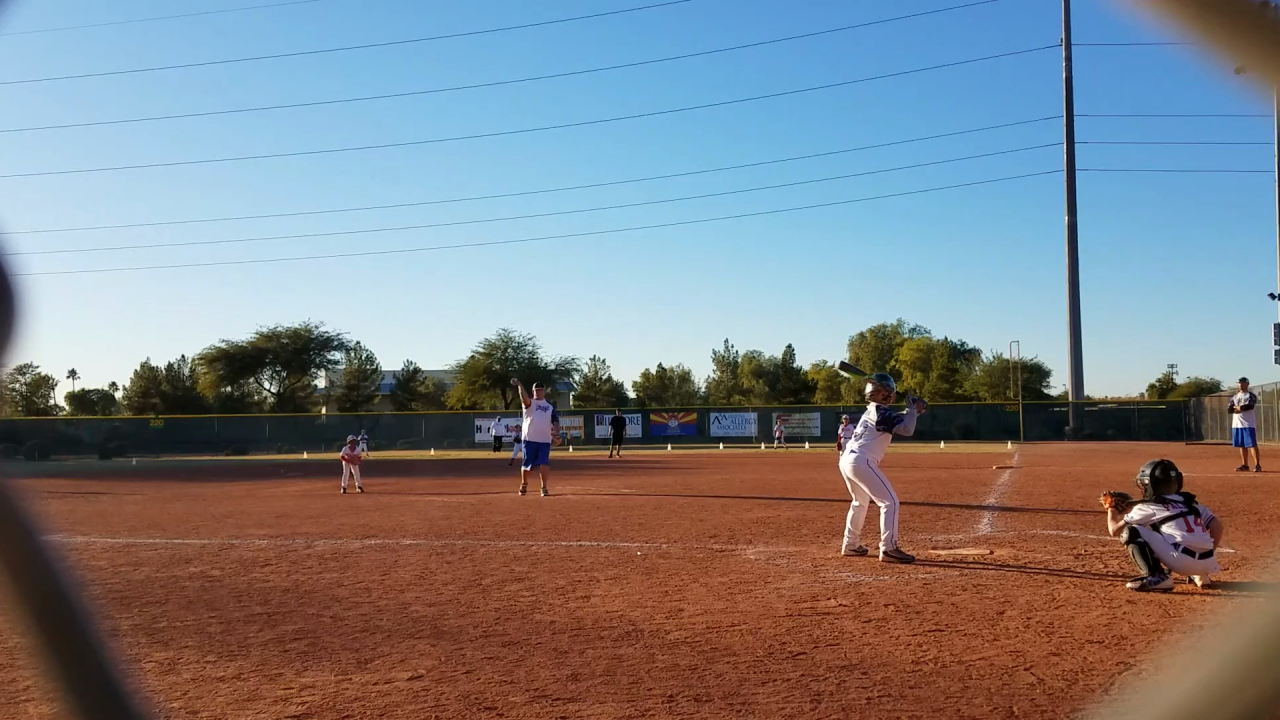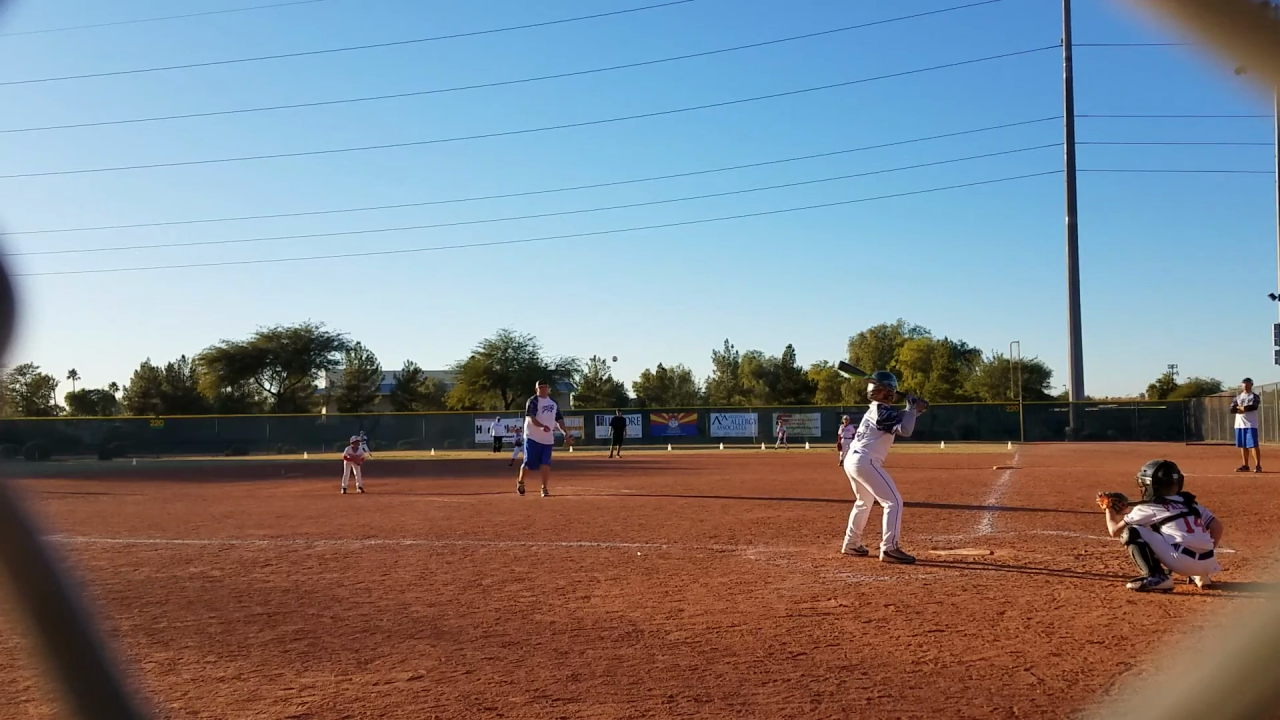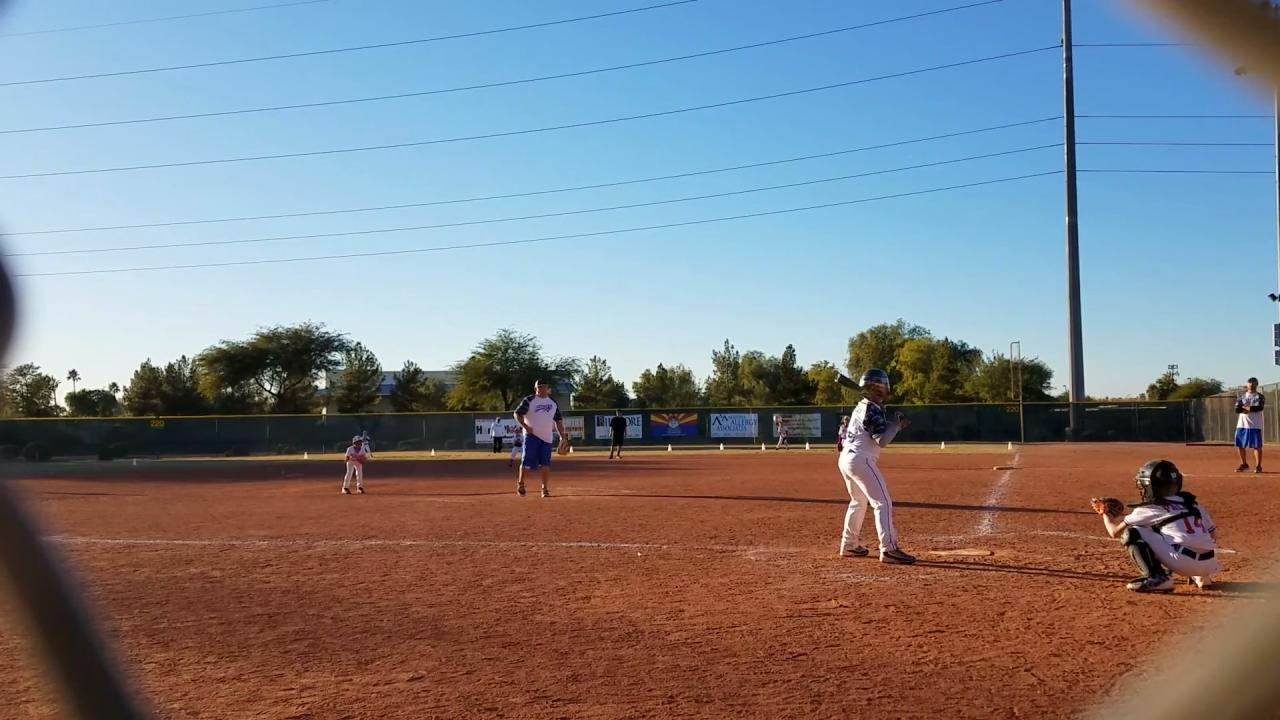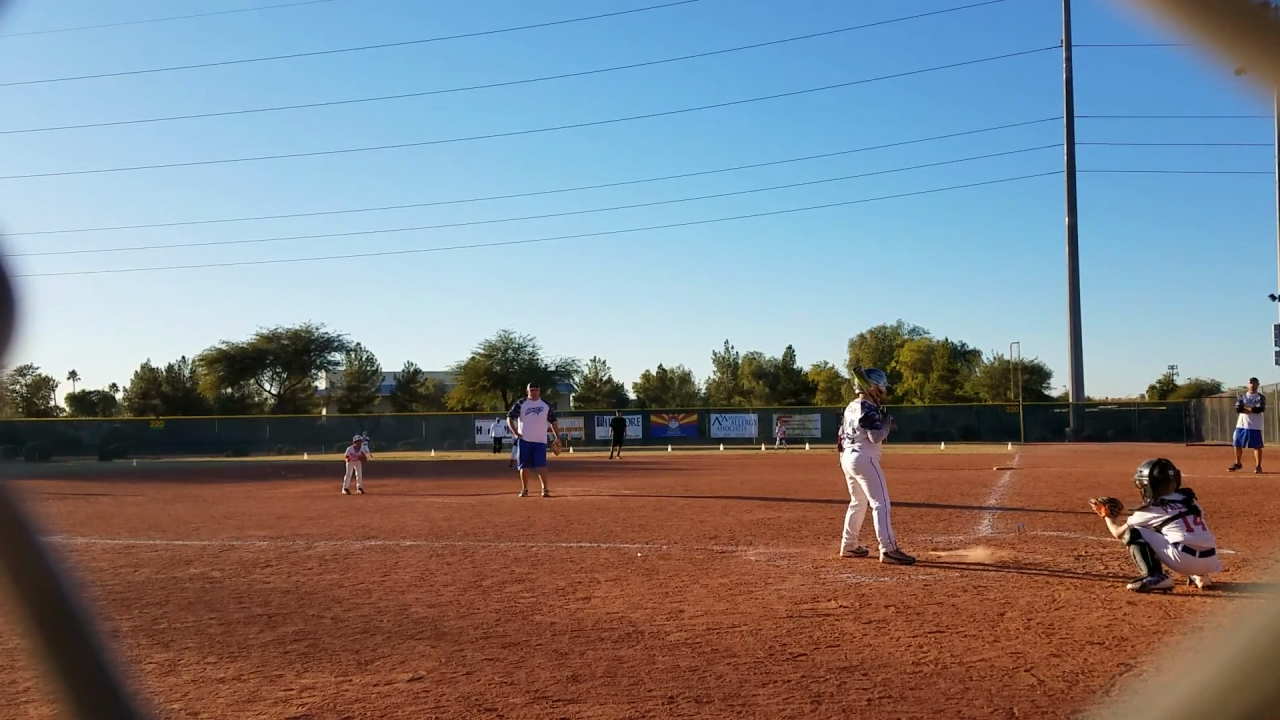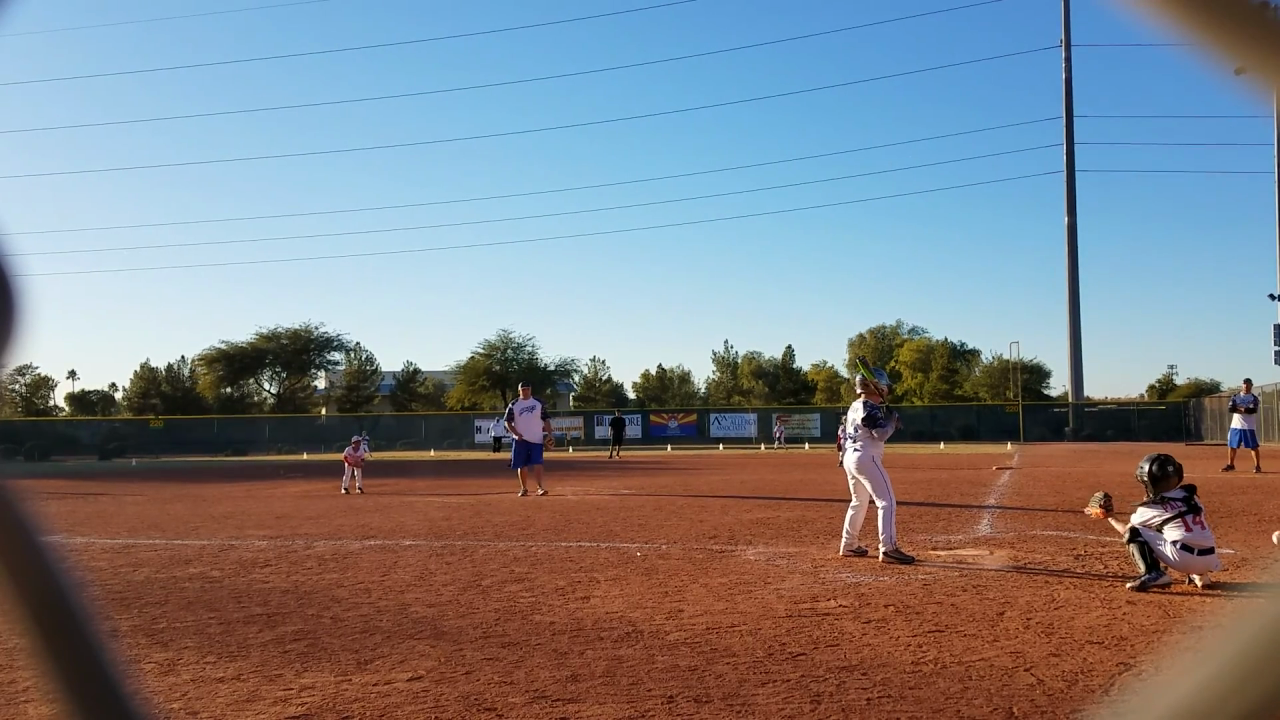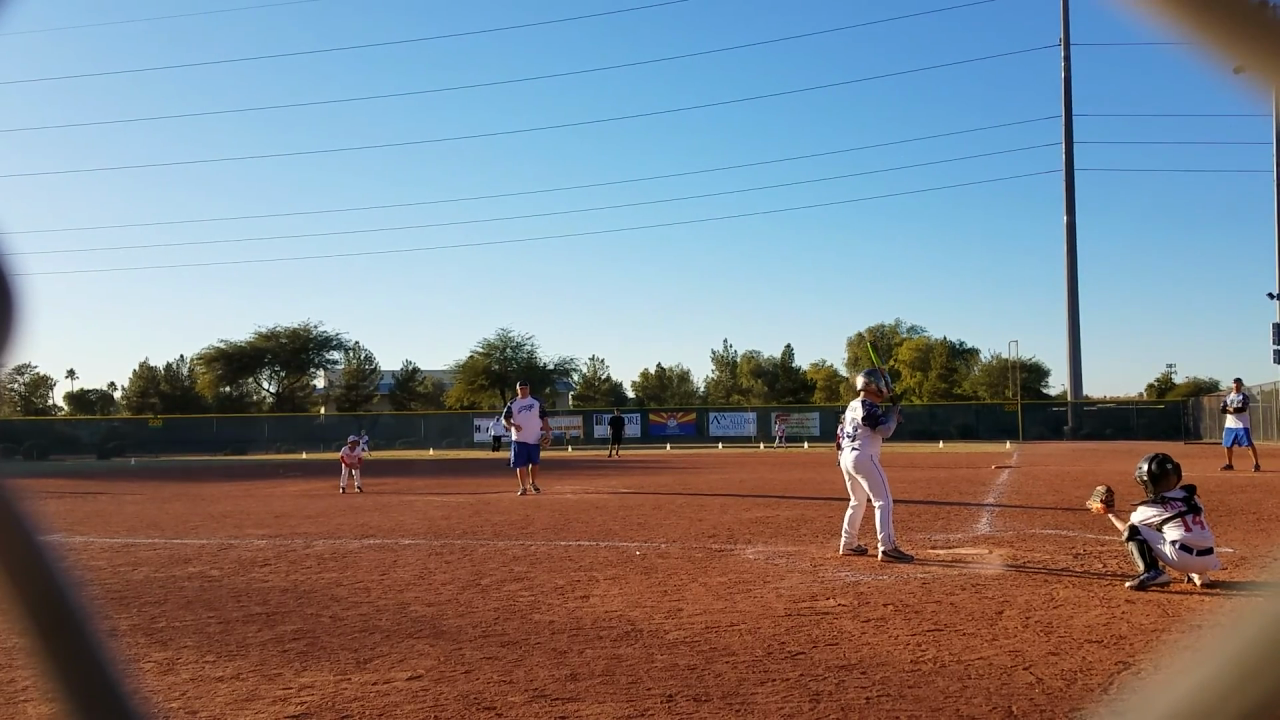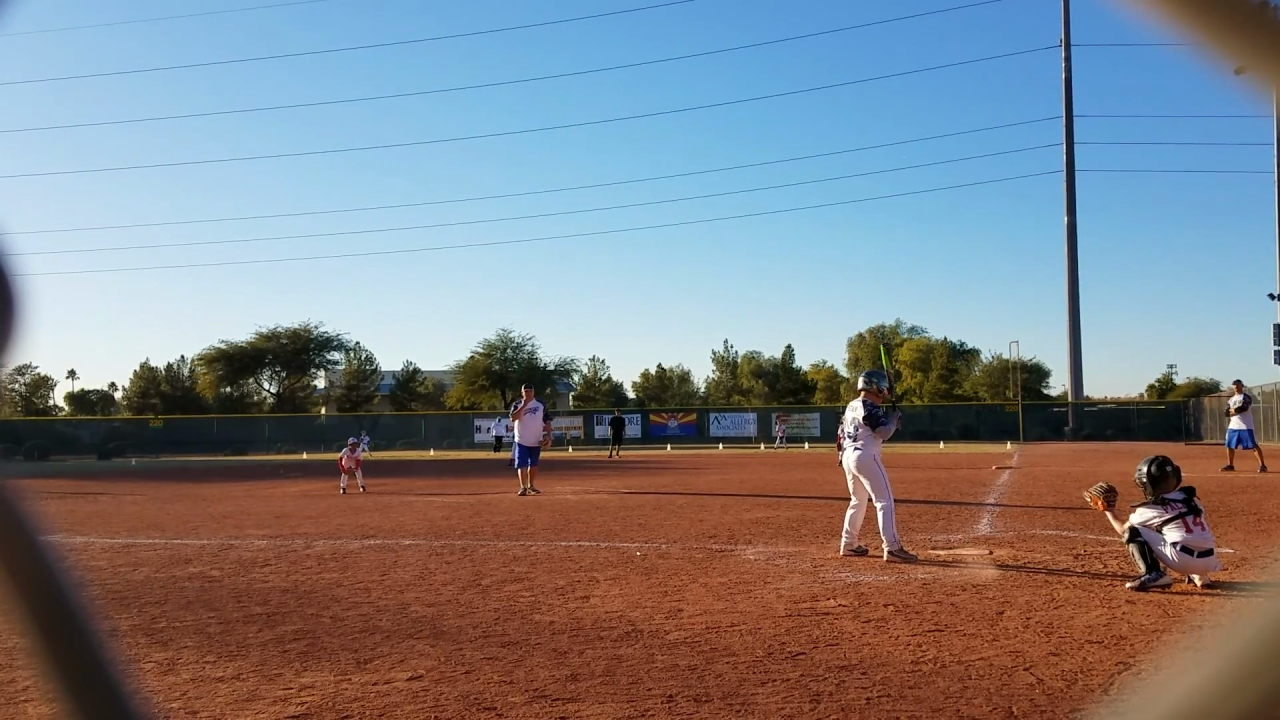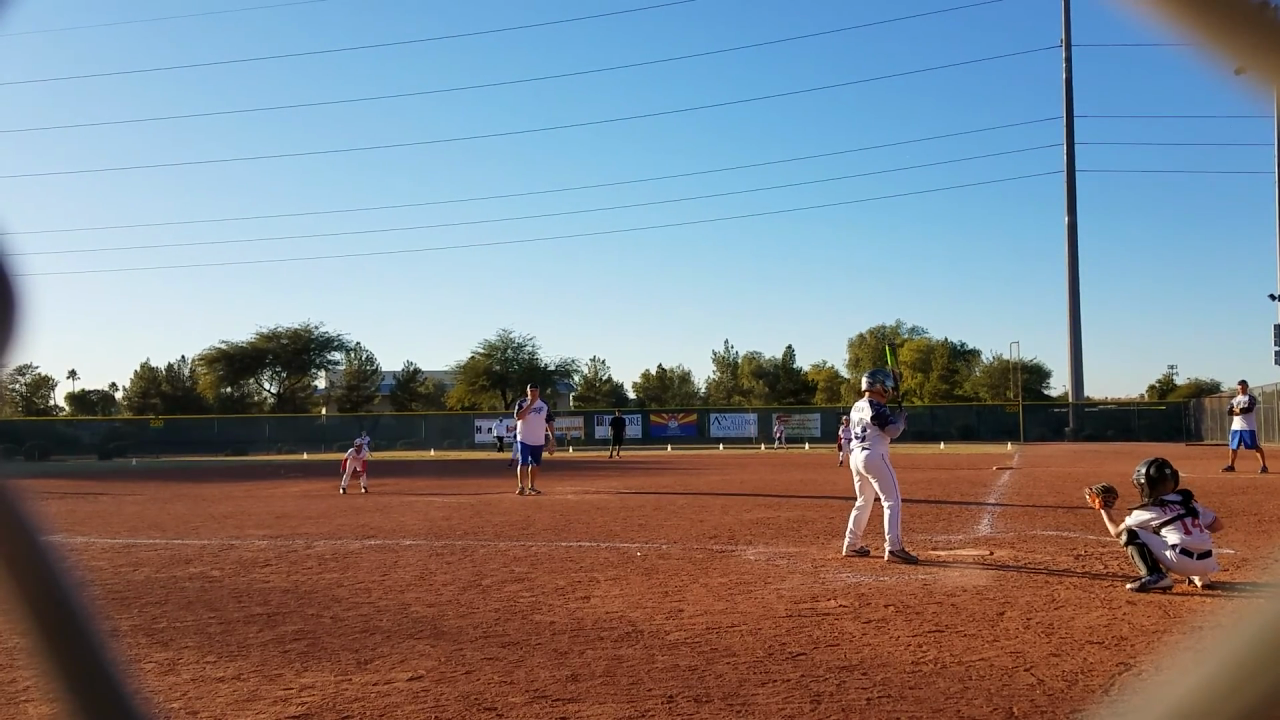
dt=0.3s
person 1, frame 1
left shoulder: (872, 410)
right shoulder: (882, 413)
left elbow: (898, 419)
right elbow: (907, 429)
left wrist: (914, 410)
right wrist: (912, 409)
left hip: (847, 460)
right hip: (861, 462)
left knee: (860, 502)
right knee: (890, 502)
left ankle: (850, 544)
right ankle: (888, 549)
person 1, frame 2
left shoulder: (875, 409)
right shoulder: (884, 412)
left elbow: (898, 418)
right elbow: (905, 430)
left wrist: (914, 409)
right wrist: (912, 409)
left hip: (851, 460)
right hip: (866, 462)
left knee: (864, 502)
right knee: (893, 502)
left ankle: (851, 543)
right ankle: (889, 549)
person 1, frame 3
left shoulder: (861, 407)
right shoulder: (873, 411)
right elbow: (882, 440)
left wrist: (896, 423)
right wrist: (896, 425)
left hip: (846, 458)
right hip: (861, 460)
left knee: (858, 502)
right knee: (882, 503)
left ankle: (849, 545)
right ankle: (888, 549)
person 1, frame 4
left shoulder: (851, 407)
right shoulder: (868, 409)
right elbow: (876, 437)
left wrist: (881, 424)
right wrist: (887, 425)
left hip: (848, 457)
right hip: (864, 459)
left knee: (858, 502)
right knee: (880, 504)
left ankle: (849, 545)
right ankle: (888, 550)
person 1, frame 5
left shoulder: (854, 407)
right shoulder: (871, 408)
right elbow: (881, 435)
left wrist: (887, 422)
right wrist: (892, 422)
left hip: (850, 457)
right hip: (866, 459)
left knee: (859, 502)
right knee: (886, 502)
left ankle: (849, 545)
right ankle: (888, 549)
person 1, frame 6
left shoulder: (852, 406)
right shoulder: (870, 407)
right elbow: (885, 432)
left wrist: (888, 417)
right wrist: (894, 415)
left hip: (847, 457)
right hip: (864, 457)
left knee: (857, 501)
right knee: (883, 501)
left ankle: (848, 543)
right ankle: (887, 548)
person 1, frame 7
left shoulder: (851, 406)
right shoulder: (870, 408)
right elbow: (884, 433)
left wrist: (887, 420)
right wrist: (893, 419)
left hip: (849, 456)
right hip: (866, 457)
left knee: (858, 501)
right knee: (884, 502)
left ankle: (849, 544)
right ankle: (892, 548)
person 1, frame 8
left shoulder: (856, 407)
right shoulder: (877, 407)
right elbow: (893, 432)
left wrist: (895, 420)
right wrist: (901, 418)
left hip: (856, 456)
right hip: (874, 457)
left knee: (863, 501)
right knee: (892, 501)
left ankle: (852, 545)
right ankle: (894, 548)
